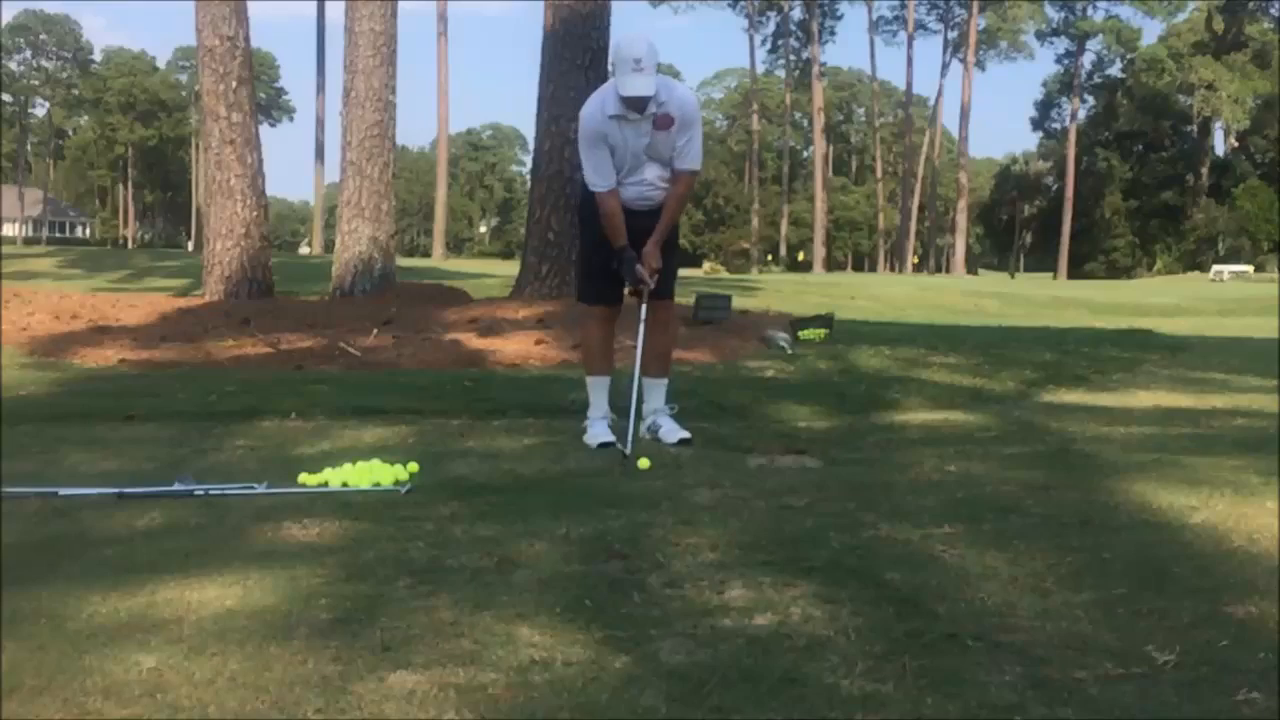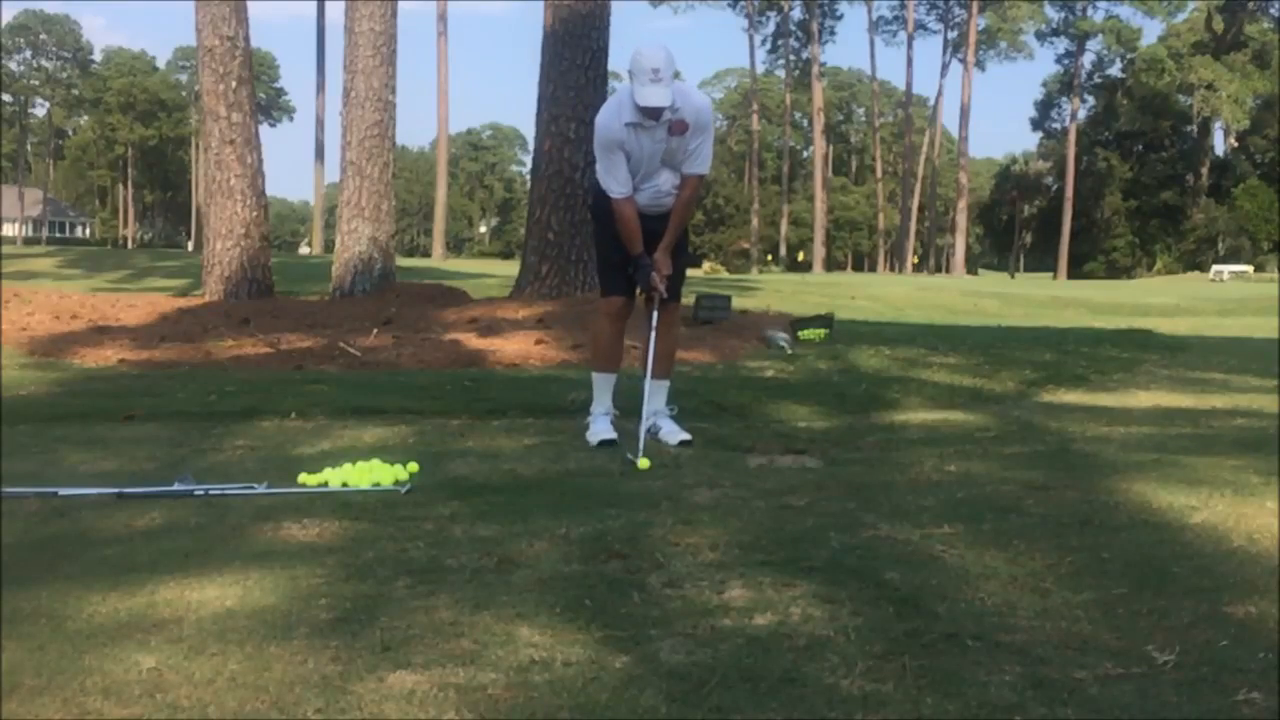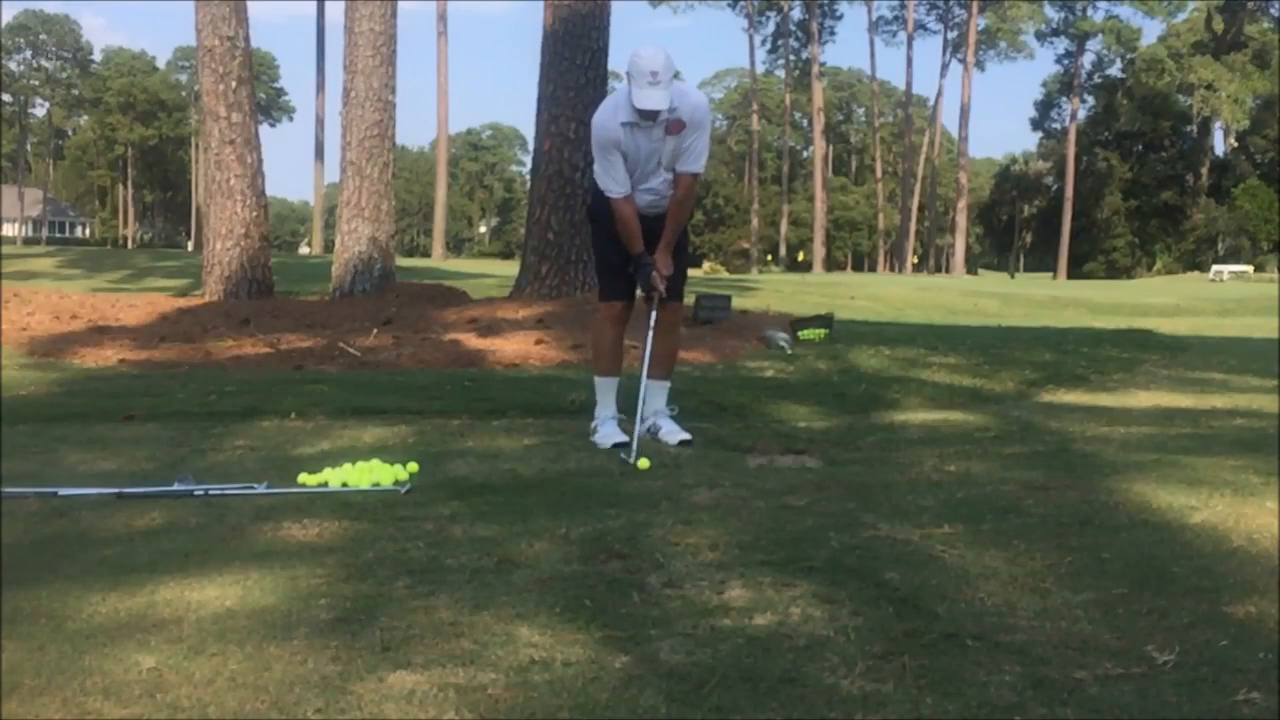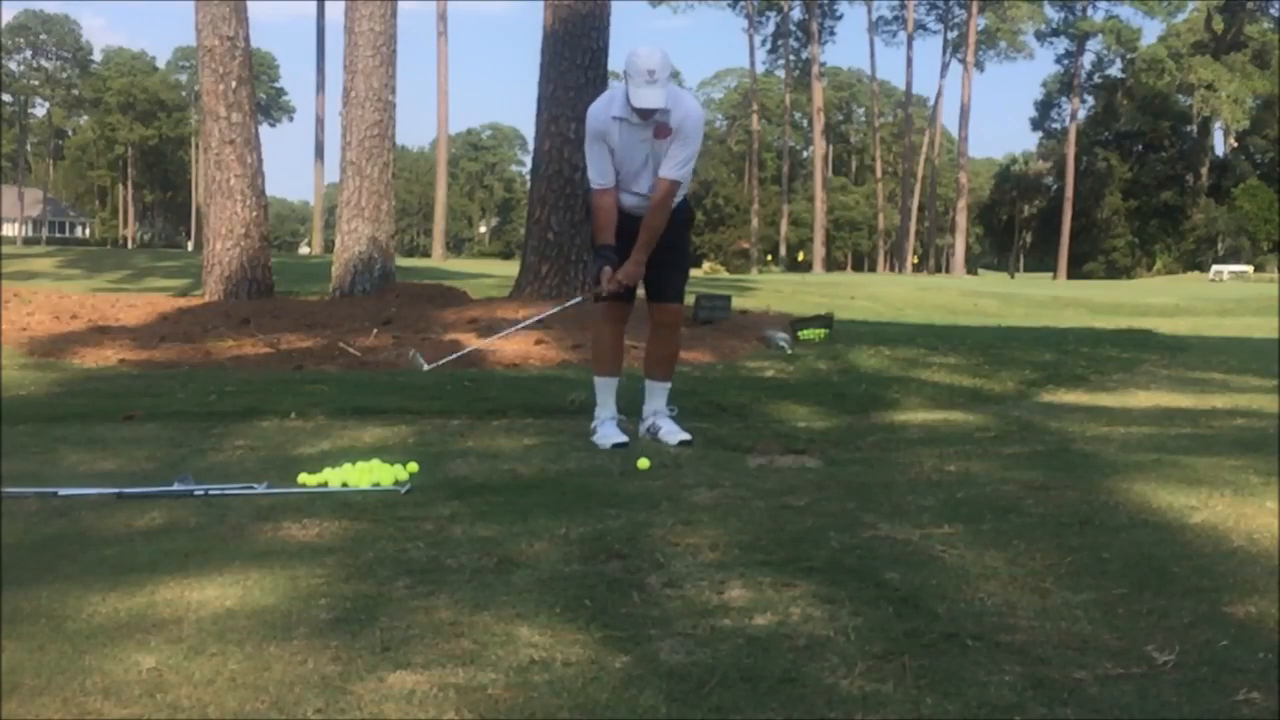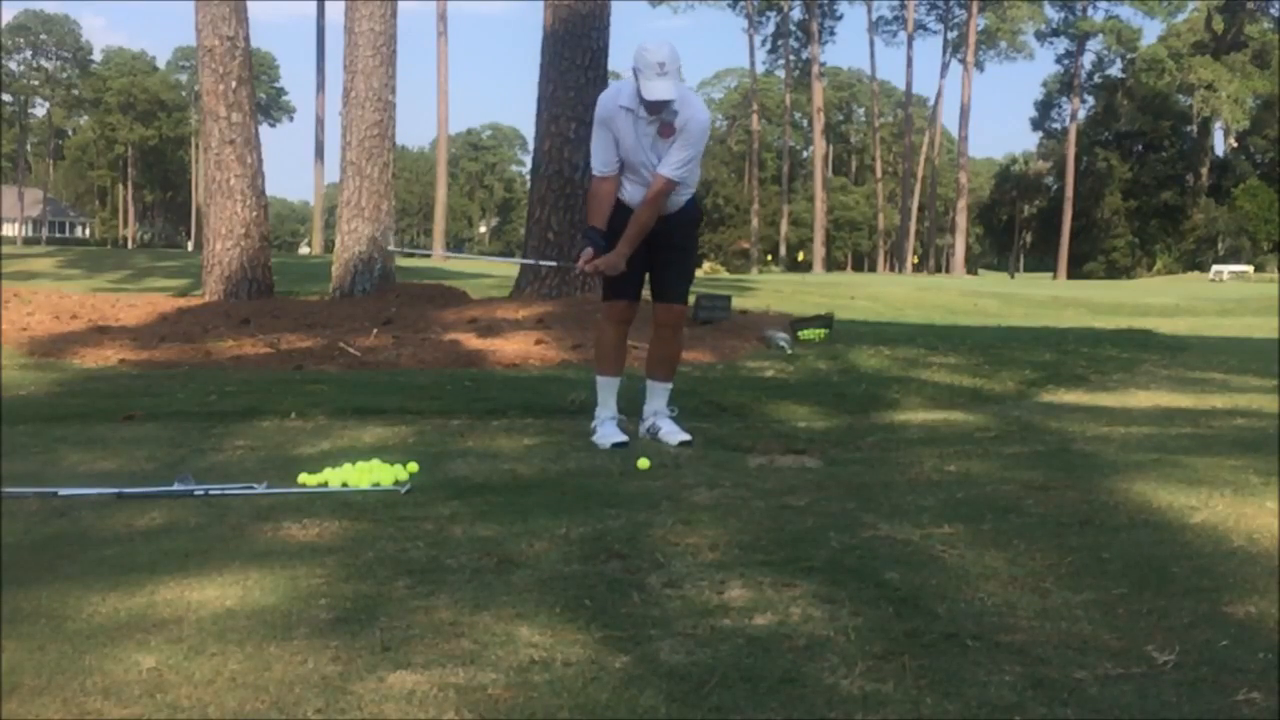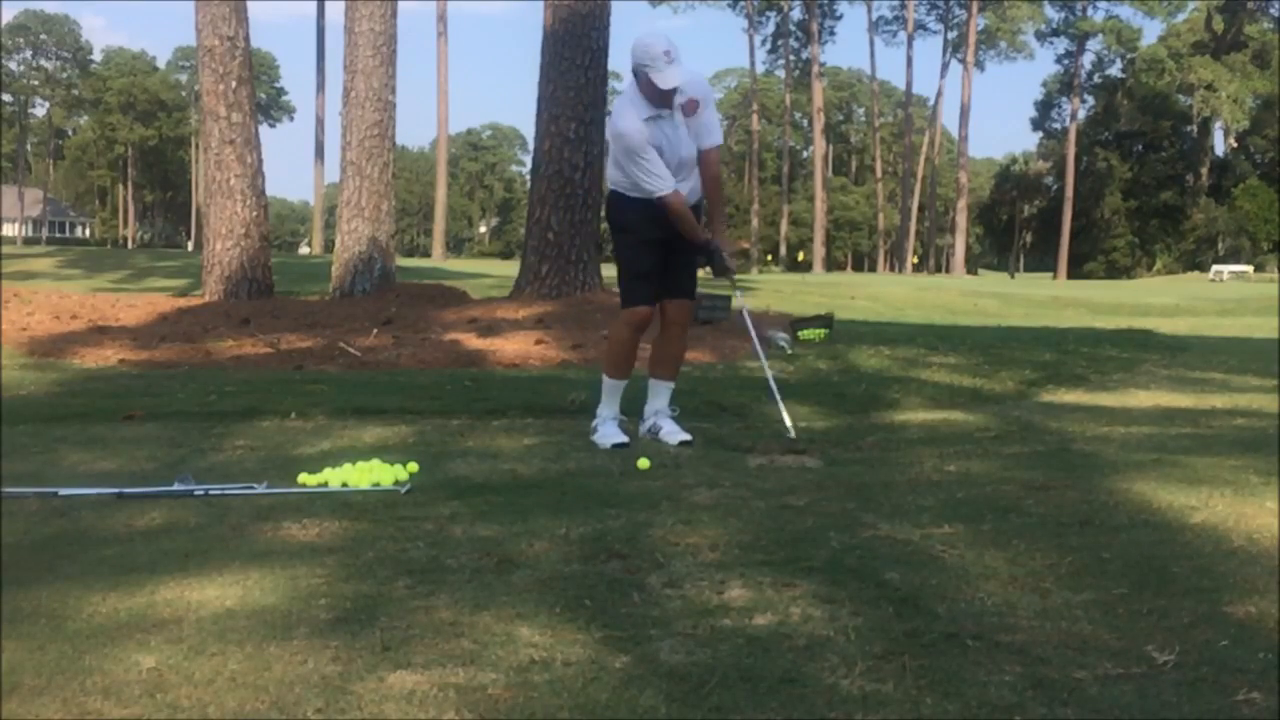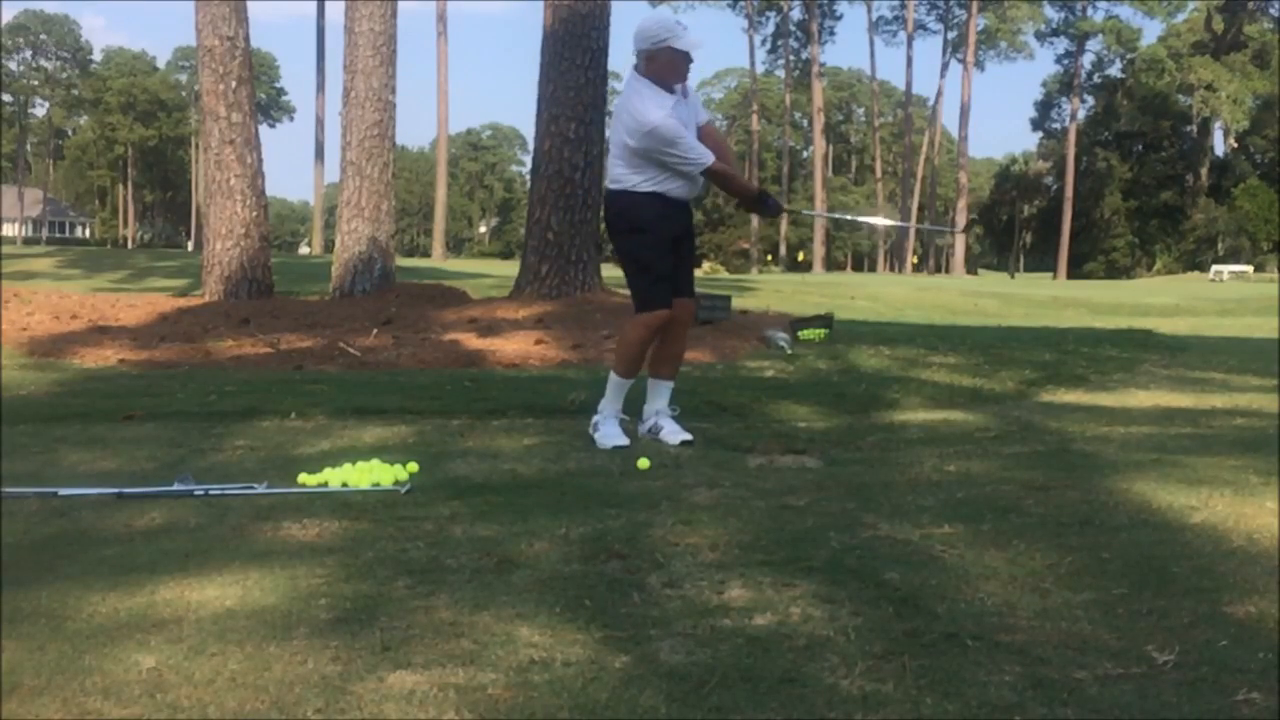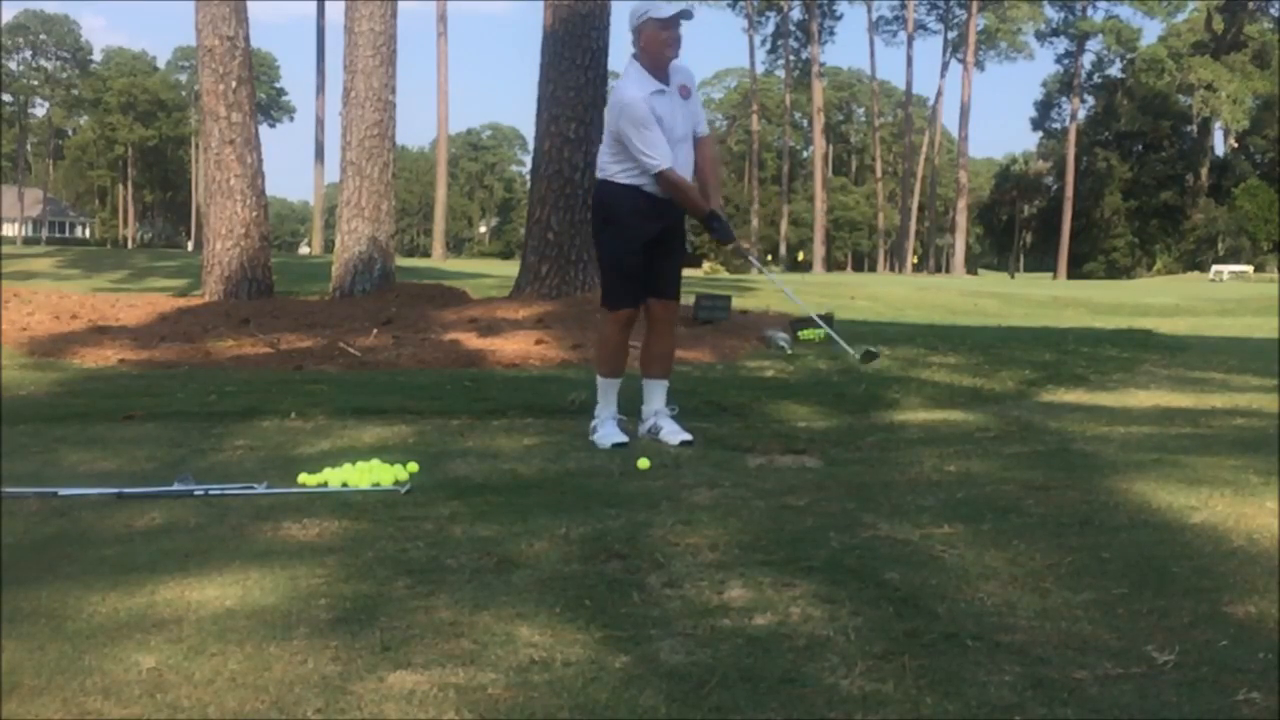
dt=0.3s
person 1, frame 1
left shoulder: (683, 102)
right shoulder: (594, 114)
left elbow: (684, 179)
right elbow: (605, 193)
left wrist: (655, 245)
right wrist: (624, 255)
left hip: (660, 211)
right hip: (605, 211)
left knee: (661, 309)
right knee: (600, 310)
left ankle: (655, 413)
right ankle: (598, 415)
person 1, frame 2
left shoulder: (698, 108)
right shoulder: (610, 121)
left elbow: (691, 185)
right elbow: (622, 199)
left wrist: (665, 251)
right wrist: (640, 262)
left hip: (670, 214)
right hip: (617, 212)
left knee: (667, 310)
right knee: (614, 305)
left ankle: (656, 413)
right ankle: (600, 412)
person 1, frame 3
left shoulder: (694, 106)
right shoulder: (606, 120)
left elbow: (685, 184)
right elbow: (620, 199)
left wrist: (665, 252)
right wrist: (640, 261)
left hip: (670, 213)
right hip: (614, 214)
left knee: (669, 311)
right knee: (614, 309)
left ankle: (655, 413)
right ankle: (605, 416)
person 1, frame 4
left shoulder: (688, 113)
right shoulder: (601, 113)
left elbow: (664, 193)
right elbow: (603, 189)
left wrist: (637, 261)
right wrist: (605, 255)
left hip: (669, 217)
right hip: (618, 216)
left knee: (669, 314)
right knee: (612, 309)
left ankle: (656, 414)
right ankle: (605, 416)
person 1, frame 5
left shoulder: (694, 115)
right shoulder: (610, 104)
left elbow: (660, 191)
right elbow: (605, 178)
left wrist: (622, 252)
right wrist: (594, 237)
left hip: (676, 217)
right hip: (624, 212)
left knee: (671, 315)
right knee: (618, 310)
left ankle: (656, 414)
right ankle: (606, 416)
person 1, frame 6
left shoulder: (695, 88)
right shoulder: (628, 124)
left elbow: (710, 161)
right elbow: (669, 196)
left wrist: (715, 228)
right wrist: (710, 247)
left hip: (685, 213)
right hip: (636, 214)
left knee: (679, 314)
right knee: (638, 311)
left ankle: (656, 412)
right ankle: (605, 415)
person 1, frame 7
left shoulder: (672, 80)
right shoulder: (650, 117)
left elbow: (708, 133)
right elbow: (712, 169)
left wrist: (744, 192)
right wrist: (758, 198)
left hip: (673, 209)
right hip: (639, 213)
left knee: (682, 311)
right knee: (655, 313)
left ankle: (656, 413)
right ankle: (607, 414)
person 1, frame 8
left shoulder: (683, 79)
right shoulder: (632, 97)
left elbow: (703, 142)
right elbow: (663, 173)
left wrist: (715, 203)
right wrist: (707, 215)
left hip: (669, 208)
right hip: (625, 205)
left knee: (666, 310)
right knee: (623, 311)
left ankle: (655, 413)
right ankle: (604, 417)
